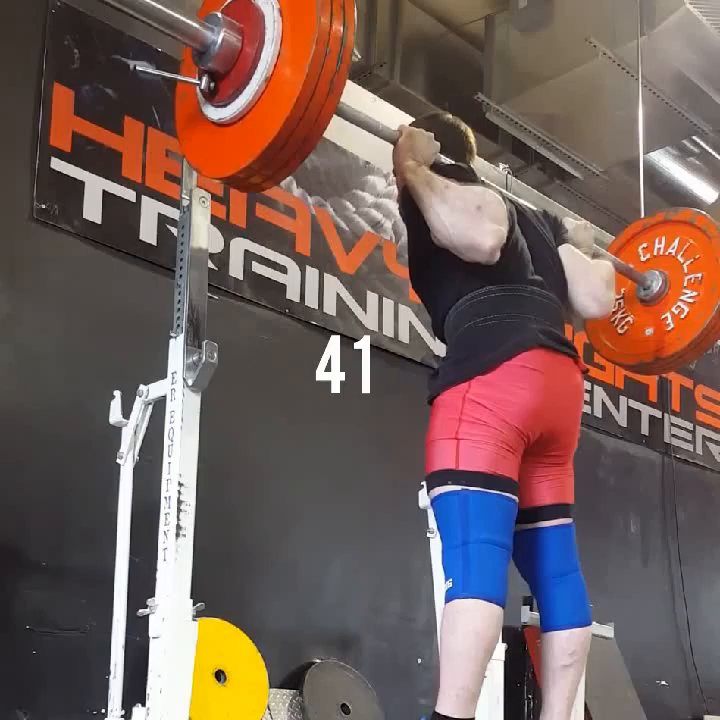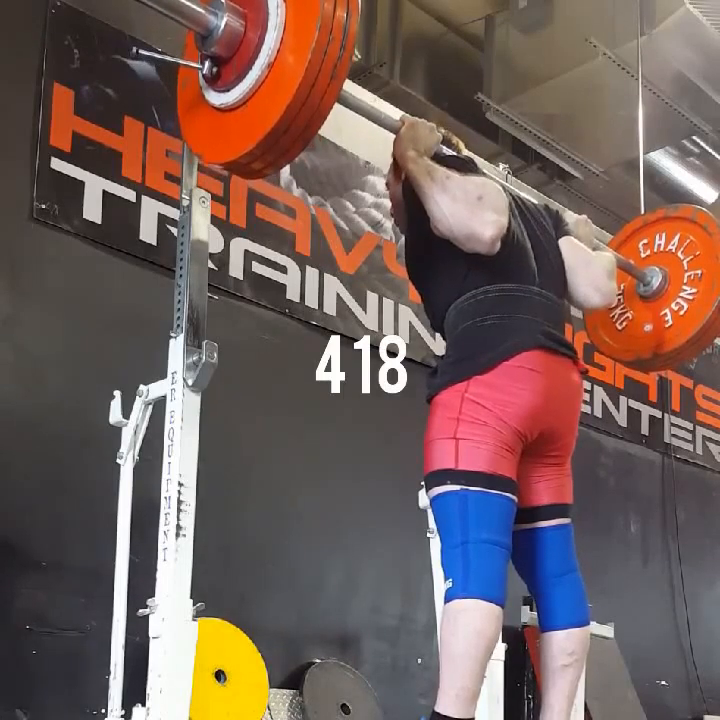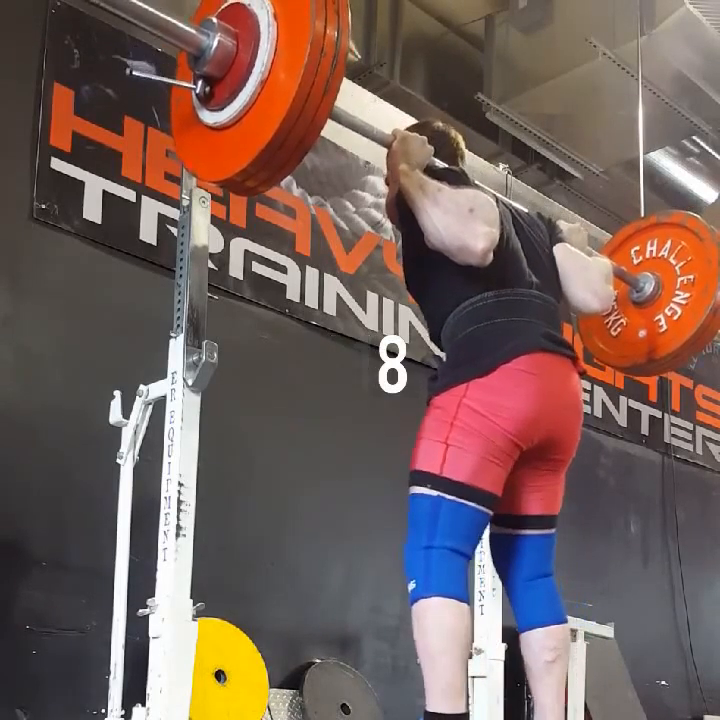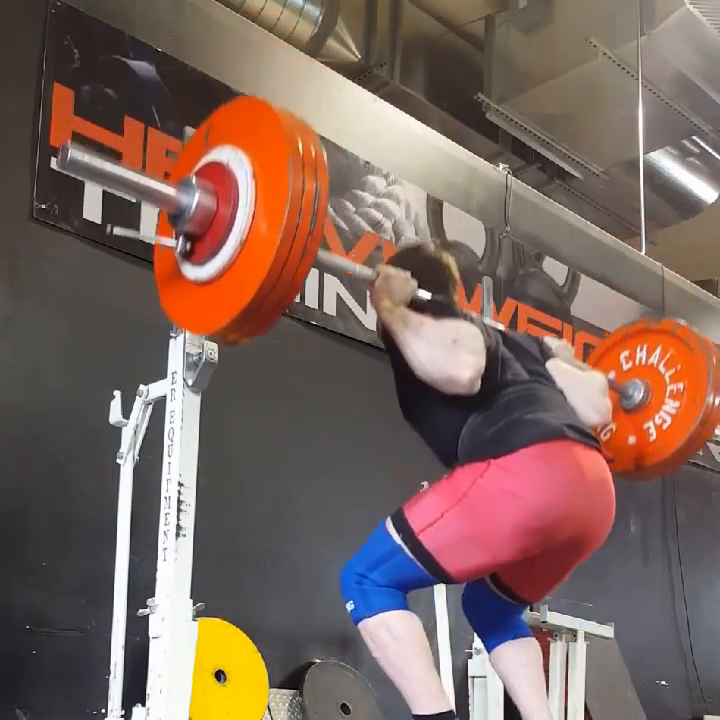
dt=1s
person 1, frame 1
left shoulder: (441, 182)
right shoulder: (533, 215)
left elbow: (481, 238)
right elbow: (594, 299)
left wrist: (412, 169)
right wrist: (584, 249)
left hip: (493, 376)
right hip: (557, 381)
left knee: (473, 558)
right knee: (555, 569)
person 1, frame 2
left shoulder: (443, 174)
right shoulder: (534, 210)
left elbow: (482, 228)
right elbow: (598, 289)
left wrist: (414, 157)
right wrist: (584, 241)
left hip: (491, 374)
right hip: (556, 381)
left knee: (472, 556)
right knee: (553, 568)
person 1, frame 3
left shoulder: (432, 189)
right shoulder: (524, 218)
left elbow: (474, 240)
right elbow: (597, 294)
left wrist: (406, 171)
right wrist: (573, 246)
left hip: (495, 379)
right hip: (558, 389)
left knee: (433, 555)
right knee: (528, 569)
person 1, frame 4
left shoulder: (422, 322)
right shoulder: (509, 338)
left elbow: (461, 370)
right elbow: (596, 409)
left wrist: (390, 309)
right wrist: (563, 363)
left hip: (529, 475)
right hip: (593, 491)
left knee: (367, 580)
right knee: (491, 605)
